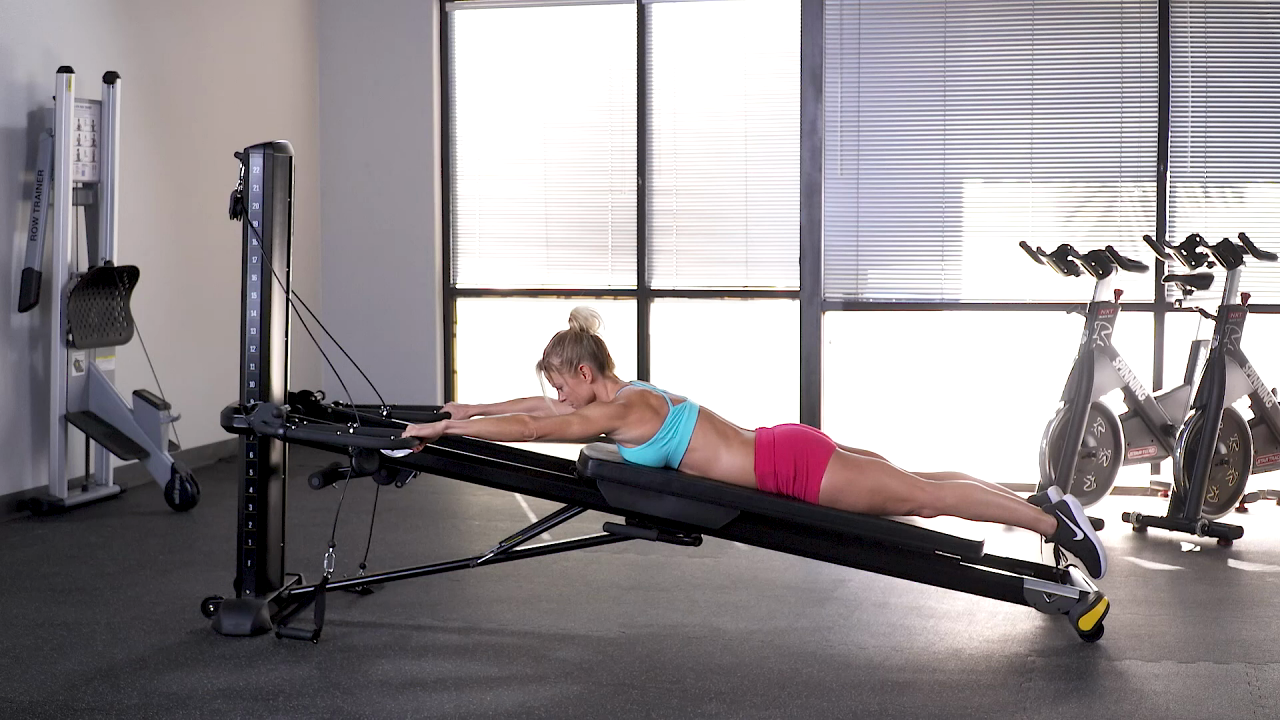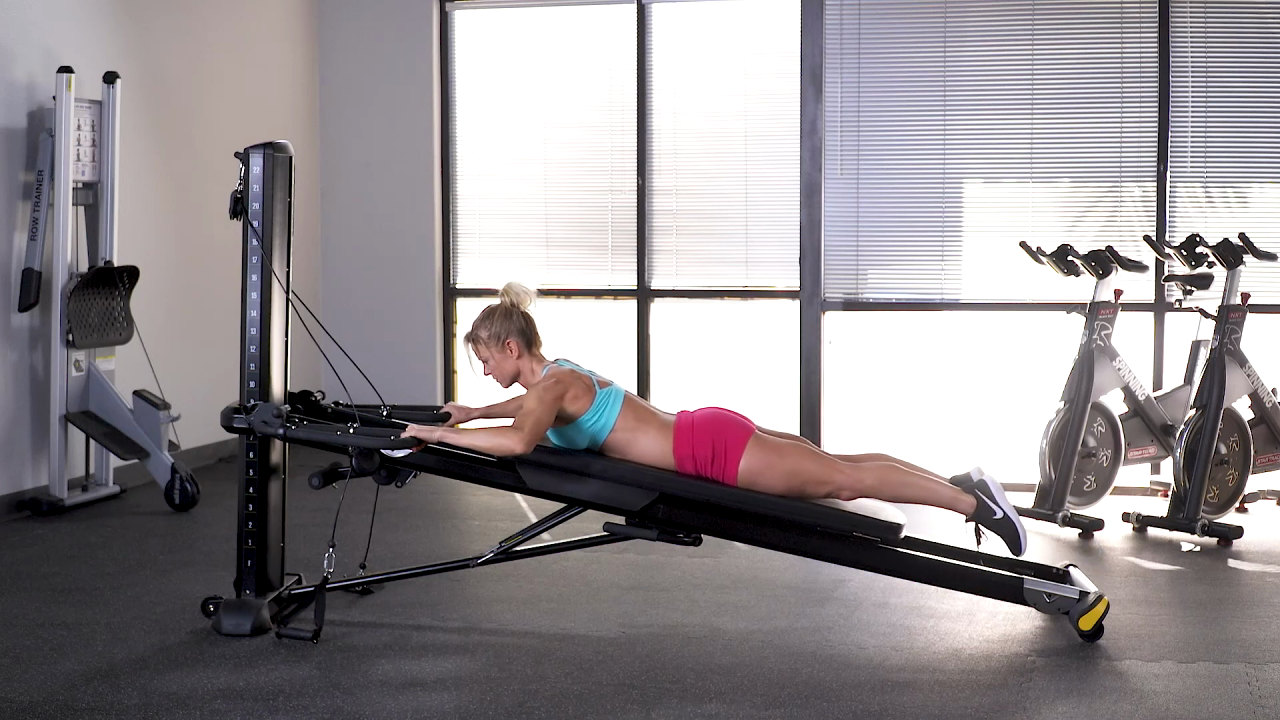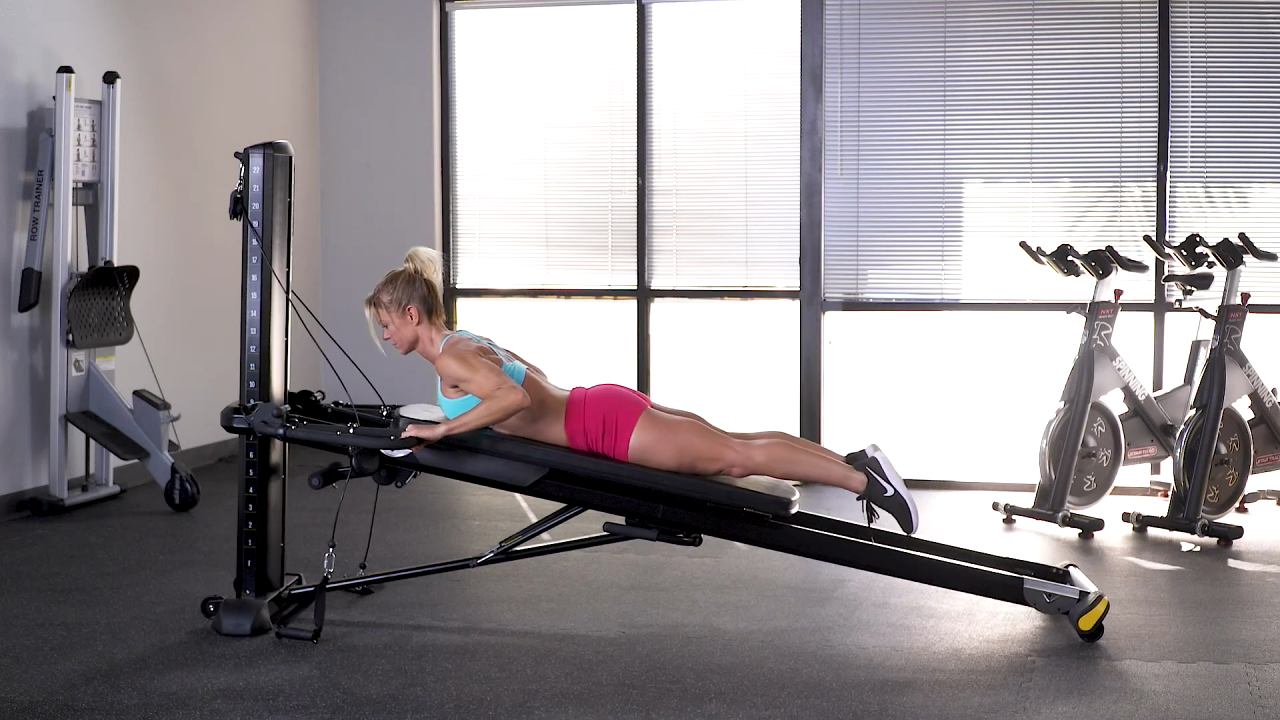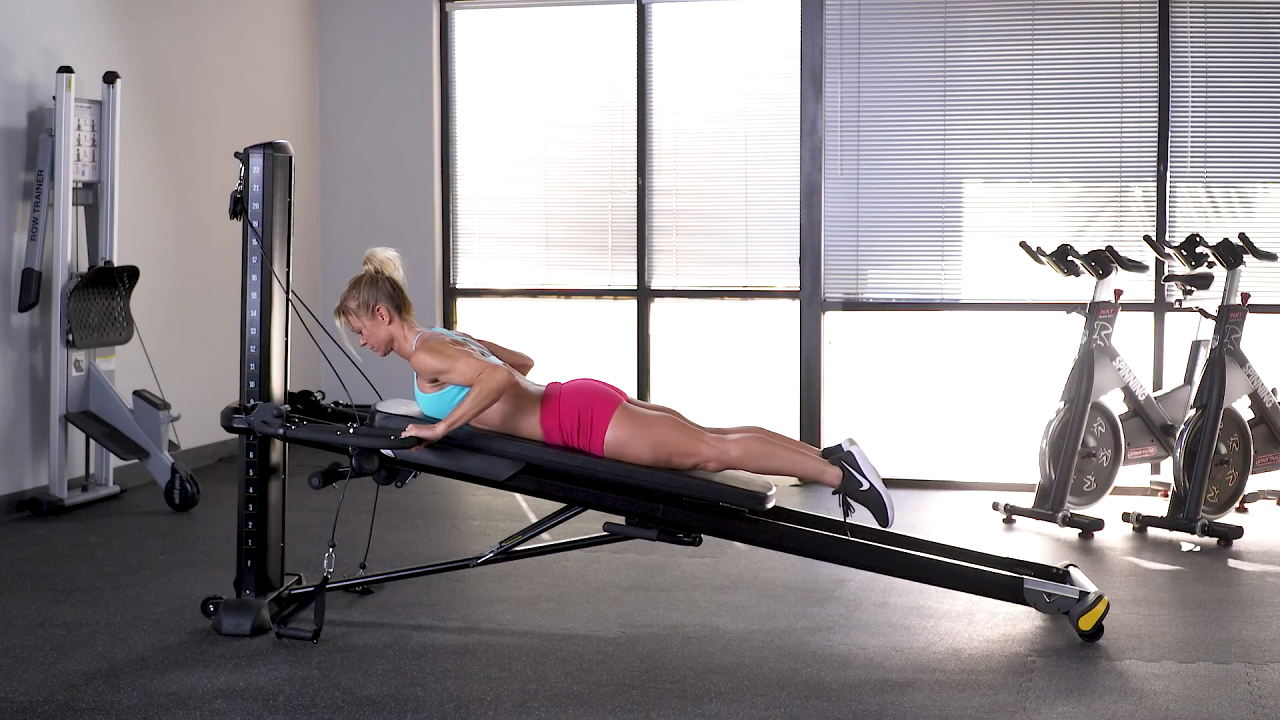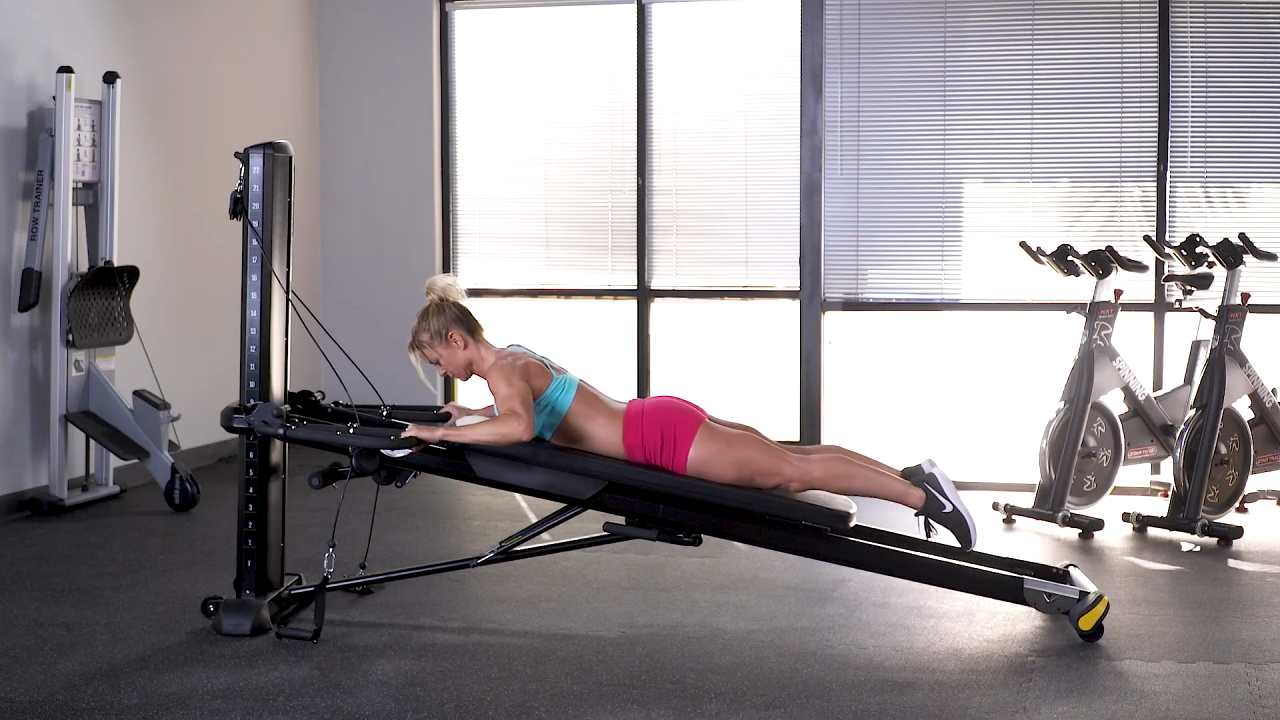
dt=1s
person 1, frame 1
left shoulder: (621, 410)
right shoulder: (621, 393)
left elbow: (531, 429)
right elbow: (547, 405)
left wrist: (443, 429)
right wrist: (472, 407)
left hip: (790, 465)
right hip: (786, 453)
left knee: (923, 498)
right knee: (917, 487)
left ankle: (1051, 521)
right ankle: (1041, 503)
person 1, frame 2
left shoulder: (548, 383)
right shoulder: (556, 372)
left elbow: (520, 442)
left wrist: (443, 435)
right wrist: (477, 412)
left hip: (711, 449)
right hip: (710, 435)
left knee: (843, 480)
right knee: (837, 467)
left ankle: (971, 502)
right ankle: (963, 487)
person 1, frame 3
left shoulder: (450, 357)
right shoulder: (466, 342)
left elbow: (516, 397)
left wrist: (442, 428)
right wrist: (466, 400)
left hip: (603, 425)
right hip: (605, 409)
left knee: (736, 459)
right knee: (737, 441)
left ankle: (864, 479)
right ankle: (855, 462)
person 1, frame 4
left shoulder: (424, 353)
right shoulder: (444, 338)
left elbow: (498, 377)
left wrist: (443, 426)
right wrist: (459, 394)
left hip: (581, 420)
right hip: (582, 404)
left knee: (710, 453)
right knee: (711, 437)
left ankle: (839, 473)
right ankle: (831, 456)
person 1, frame 5
left shoulder: (499, 366)
right shoulder: (515, 356)
left elbow: (520, 429)
left wrist: (445, 433)
right wrist: (475, 414)
left hip: (662, 438)
right hip: (664, 423)
left knee: (794, 473)
right knee: (794, 458)
left ankle: (922, 498)
right ankle: (914, 478)
